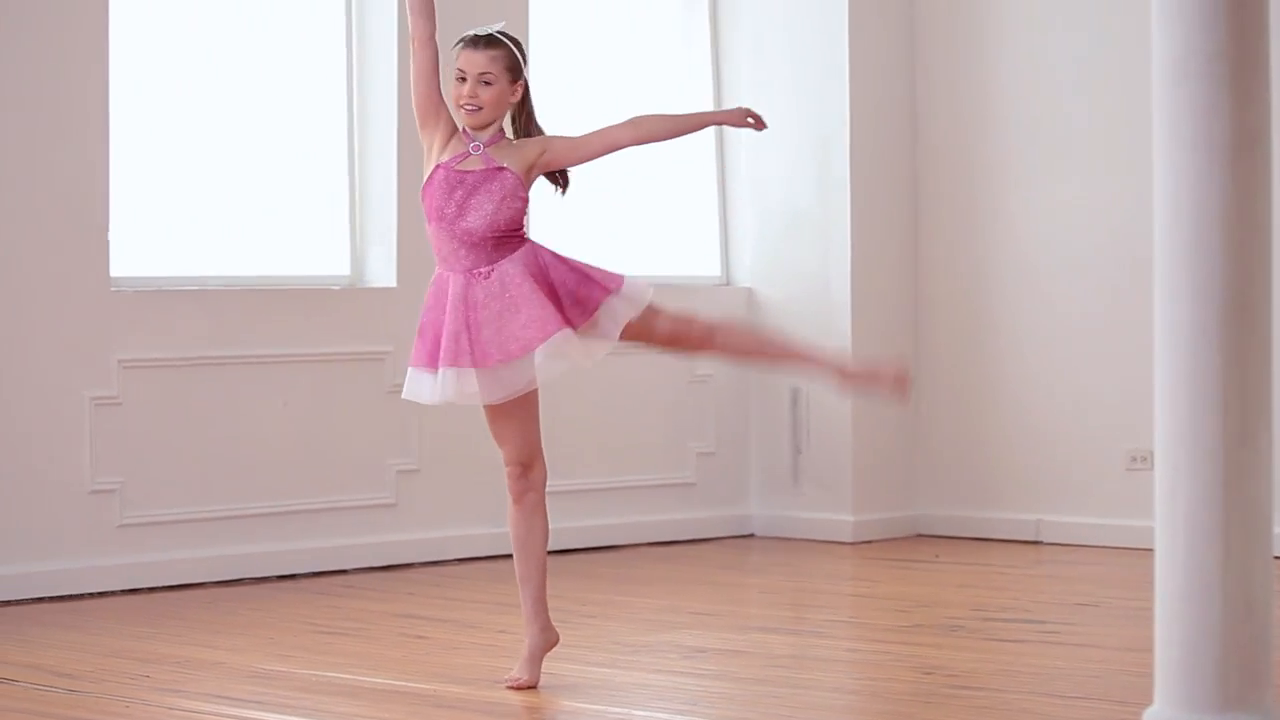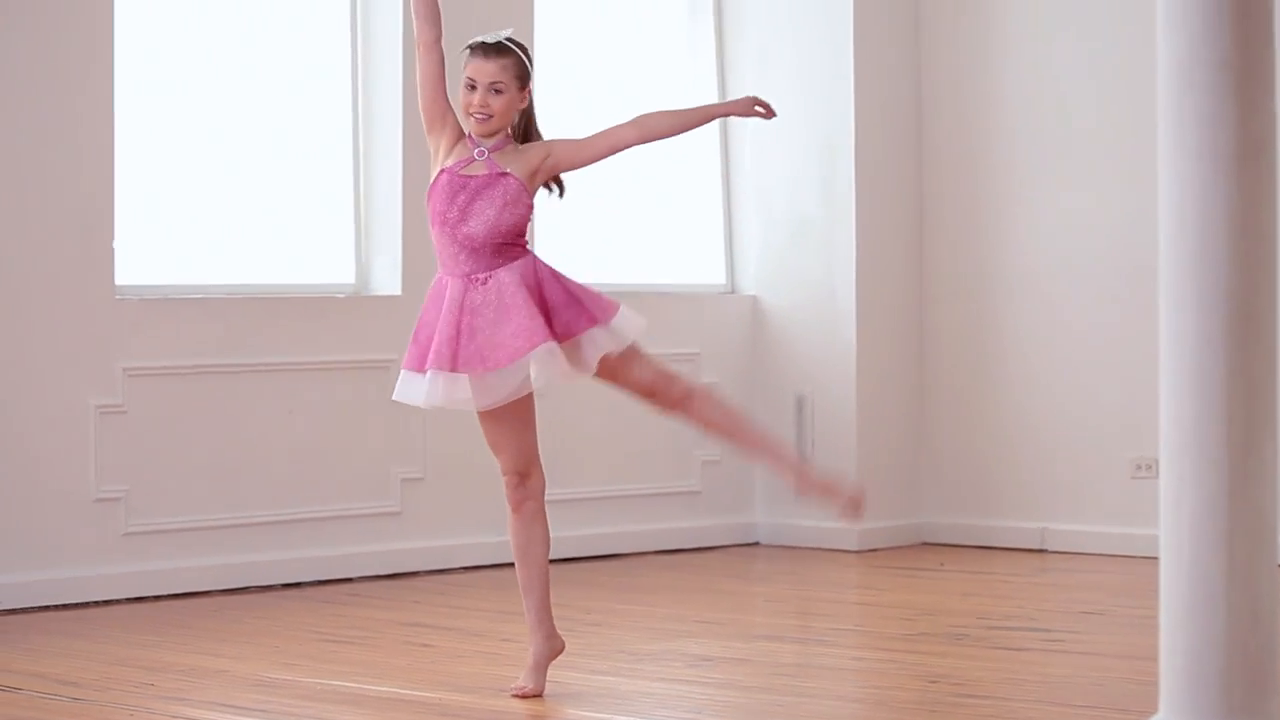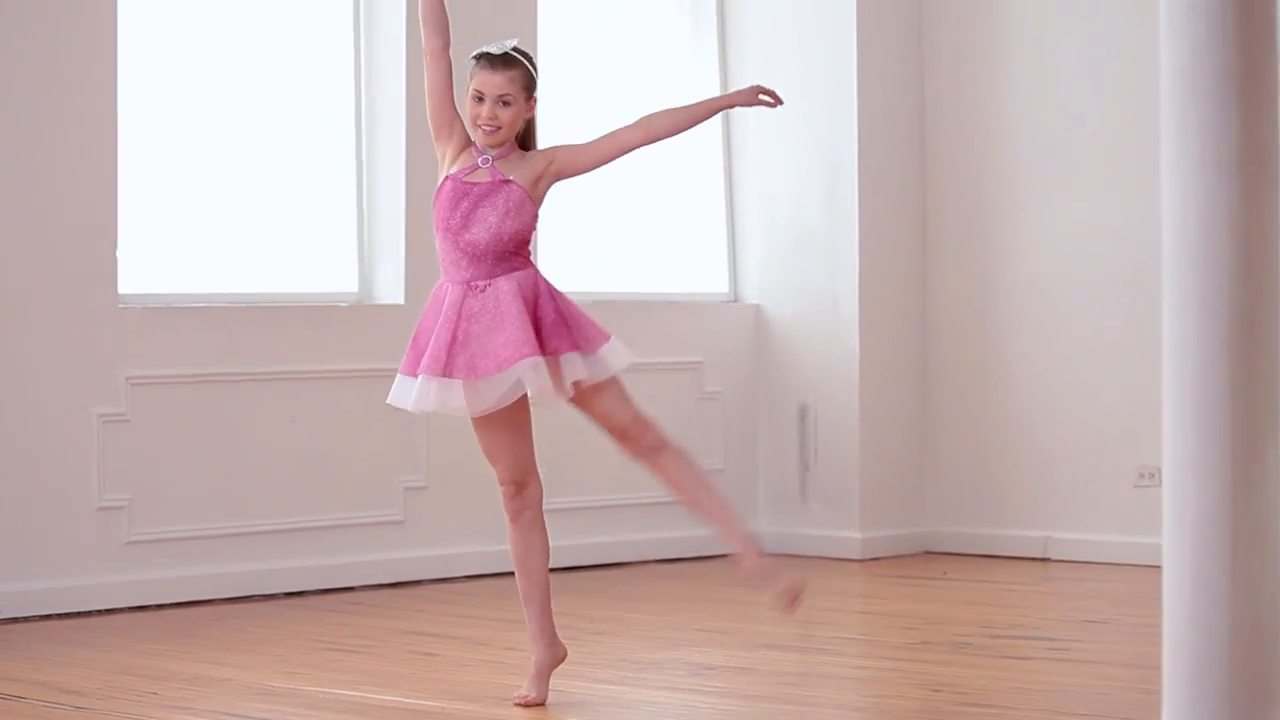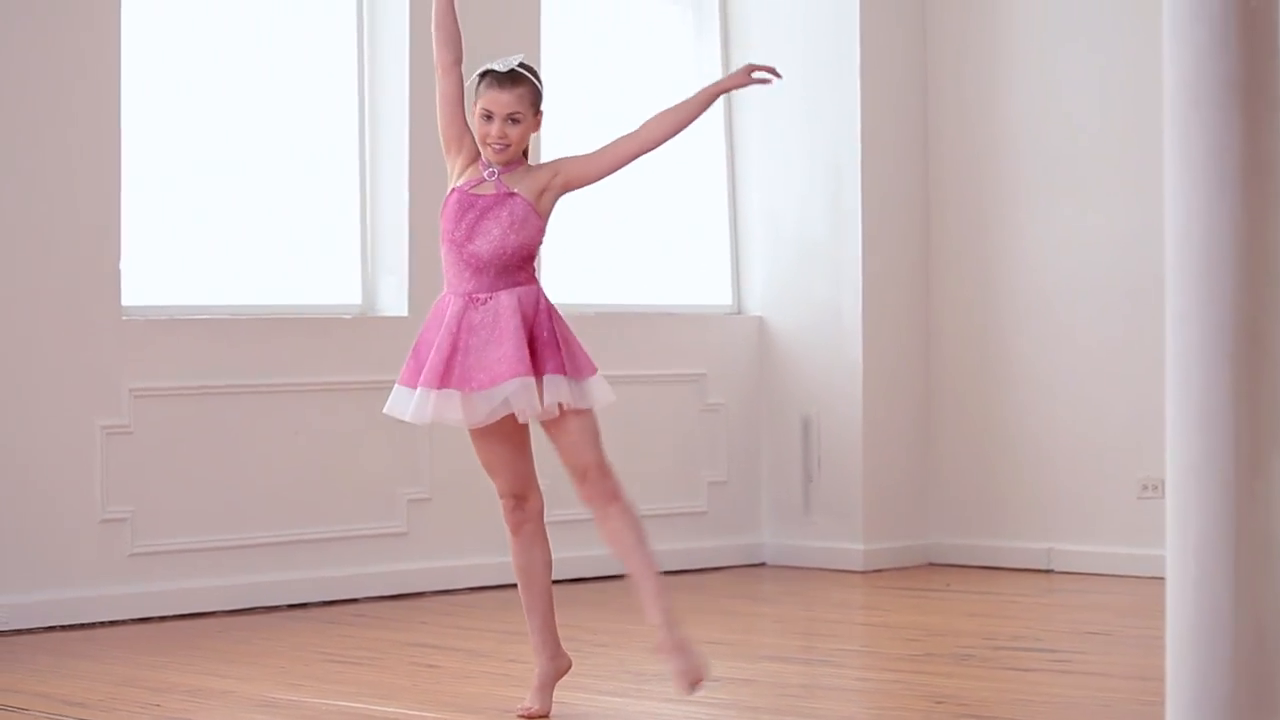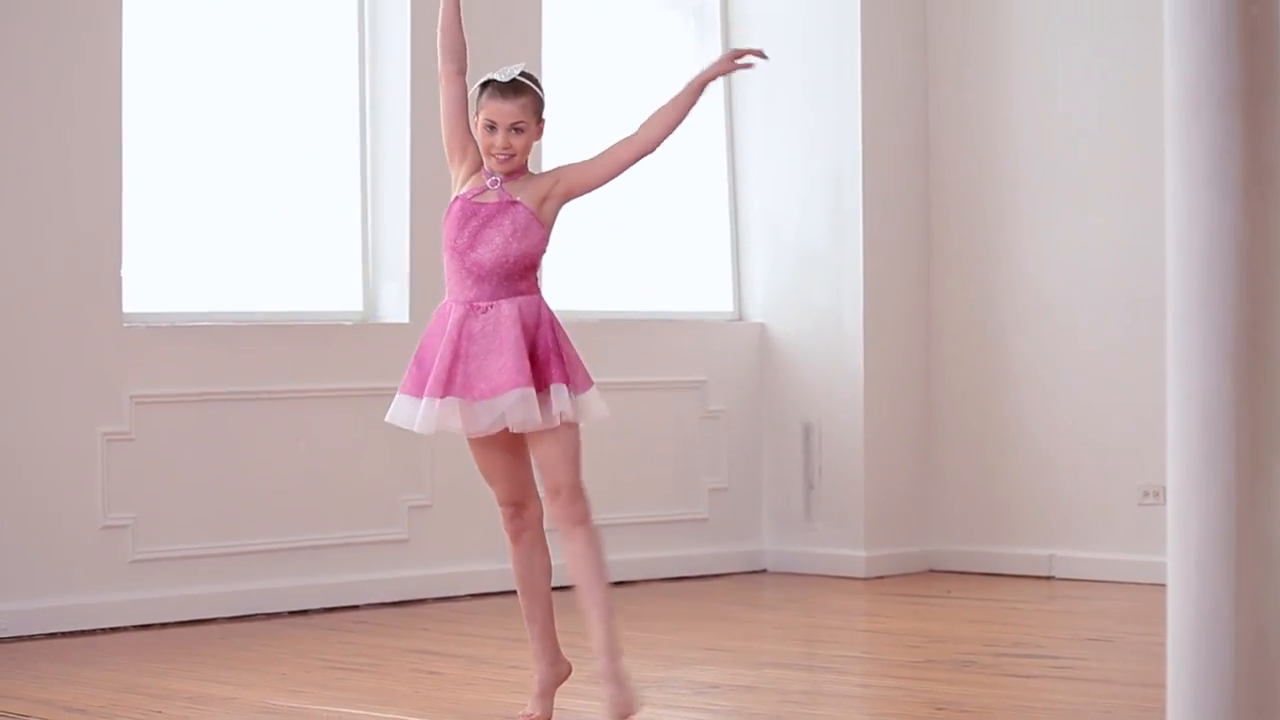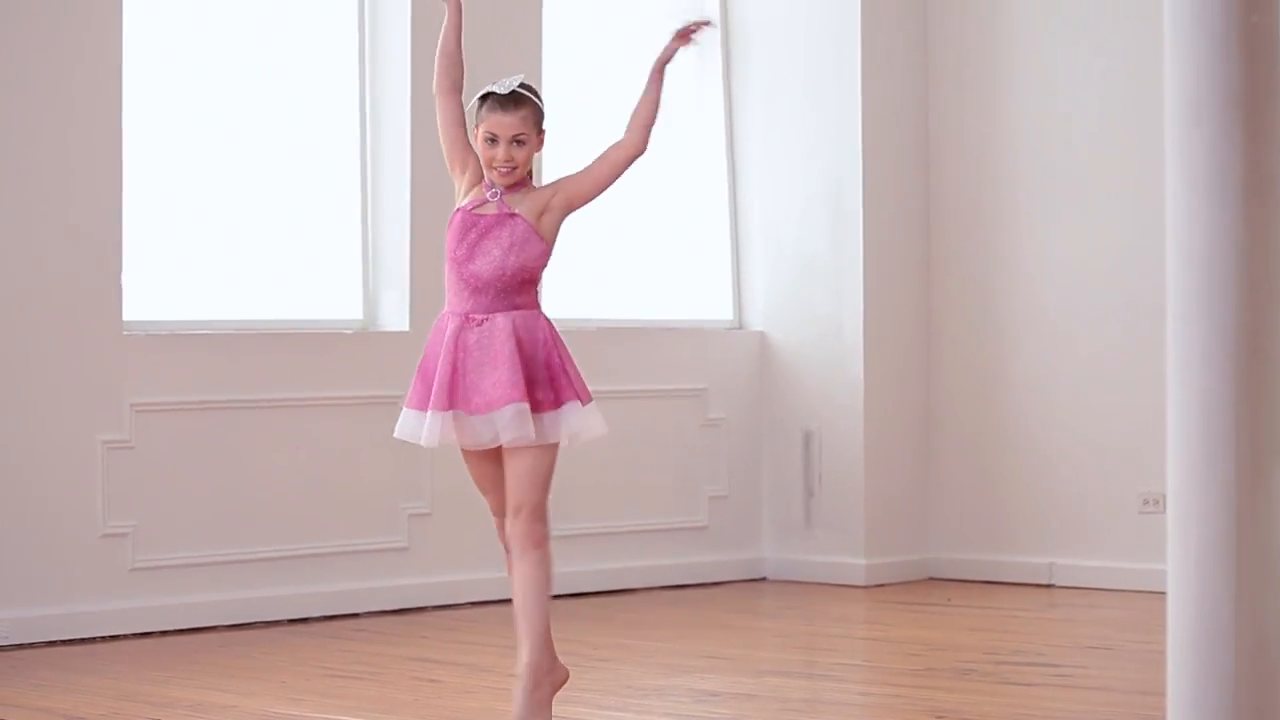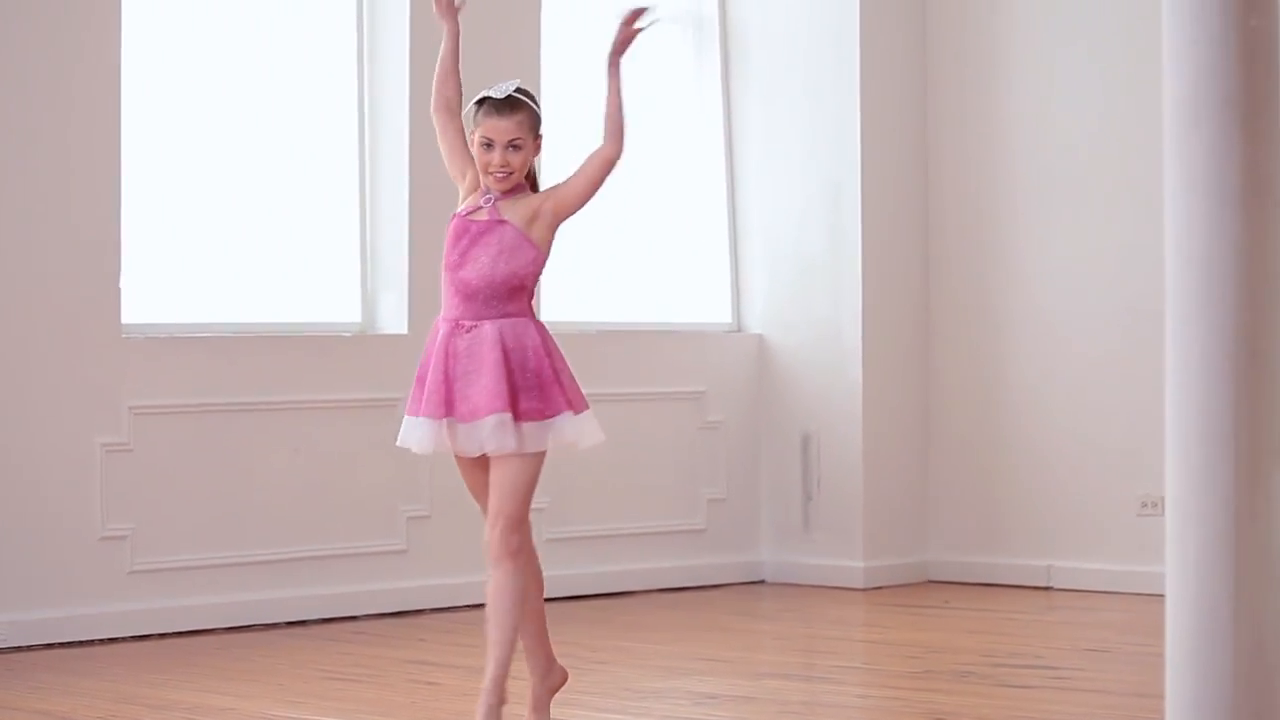
dt=0.1s
person 1, frame 1
left shoulder: (531, 150)
right shoulder: (437, 138)
left elbow: (636, 130)
left wrist: (716, 115)
left hip: (538, 293)
right hip: (470, 316)
left knee: (688, 332)
right knee: (522, 473)
left ankle: (837, 367)
right ankle: (537, 628)
person 1, frame 2
left shoulder: (534, 158)
right shoulder: (445, 143)
left elbow: (631, 130)
left wrist: (719, 107)
left hip: (533, 302)
right hip: (470, 319)
left knee: (669, 389)
right knee: (520, 480)
left ankle: (799, 471)
right ankle: (541, 635)
person 1, frame 3
left shoulder: (546, 165)
right shoulder: (454, 150)
left elbow: (642, 130)
right elbow: (434, 57)
left wrist: (726, 95)
left hip: (535, 317)
right hip: (466, 326)
left knee: (640, 436)
right knee: (517, 487)
left ankle: (753, 556)
right ankle: (545, 643)
person 1, frame 4
left shoulder: (549, 180)
right shoulder: (463, 164)
left elbow: (643, 138)
right elbow: (448, 67)
left wrist: (721, 85)
left hip: (530, 331)
right hip: (467, 339)
left knee: (595, 480)
right knee: (518, 502)
left ankle: (667, 627)
right ankle: (548, 655)
person 1, frame 5
left shoulder: (554, 186)
right shoulder: (466, 172)
left elbow: (645, 137)
right elbow: (451, 80)
left wrist: (705, 75)
left hip: (528, 347)
right hip: (467, 349)
left knee: (564, 504)
right knee: (517, 511)
left ankle: (609, 662)
right ankle: (548, 657)
person 1, frame 6
left shoulder: (551, 201)
right shoulder: (468, 185)
left elbow: (628, 148)
right elbow: (445, 93)
left wrist: (662, 64)
left hip: (525, 358)
right hip: (465, 360)
left knee: (527, 523)
right knee: (510, 522)
person 1, frame 7
left shoulder: (545, 206)
right shoulder: (469, 192)
left elbow: (607, 157)
right elbow: (443, 114)
left hip: (519, 368)
right hip: (460, 367)
left knee: (504, 532)
right knee: (506, 531)
